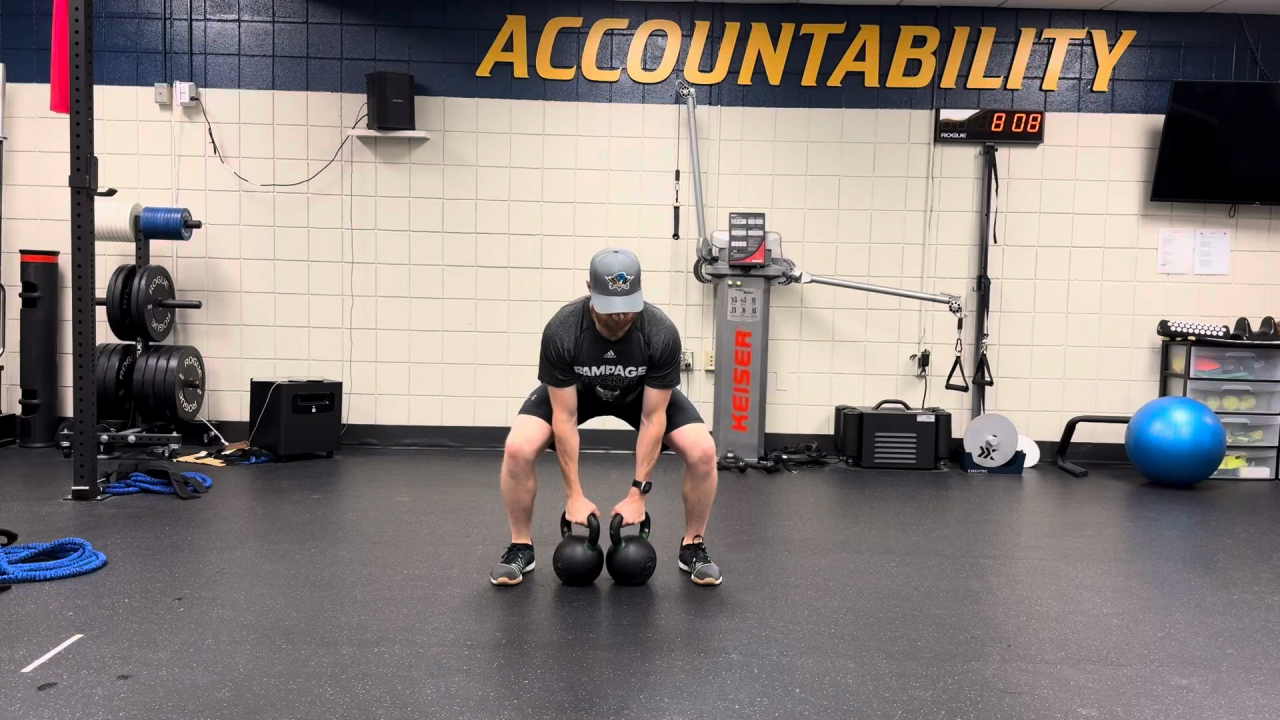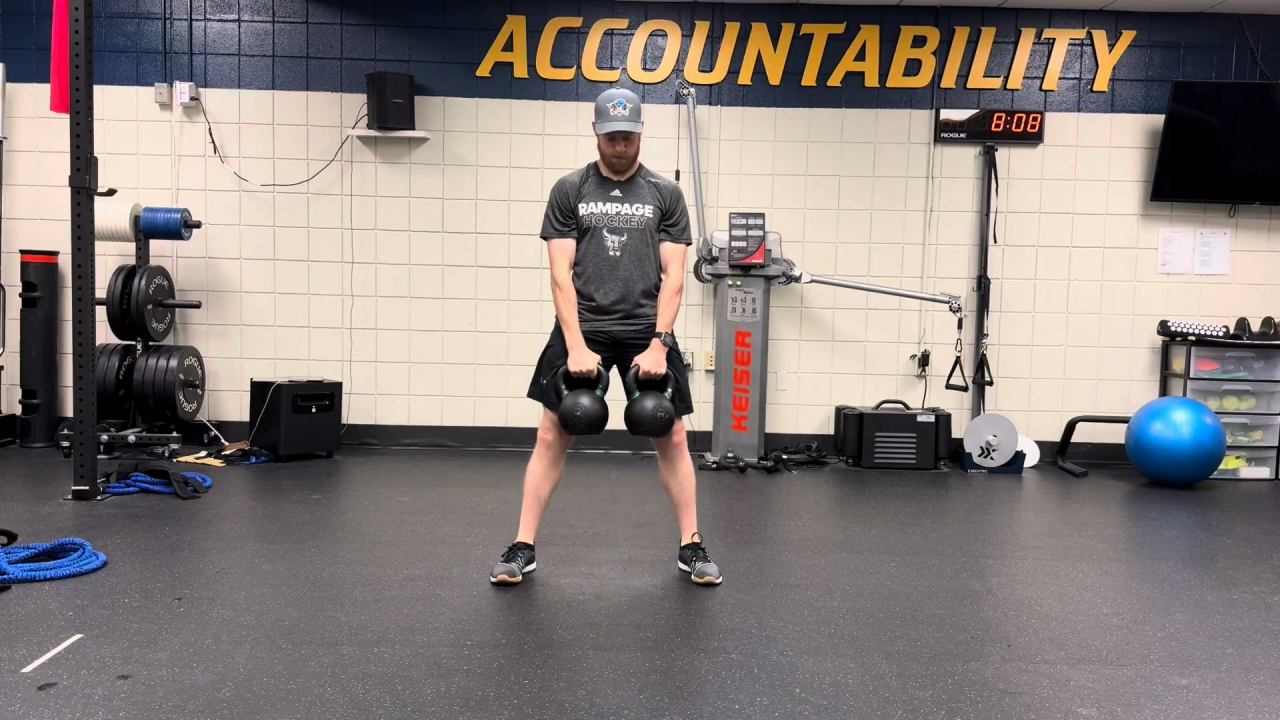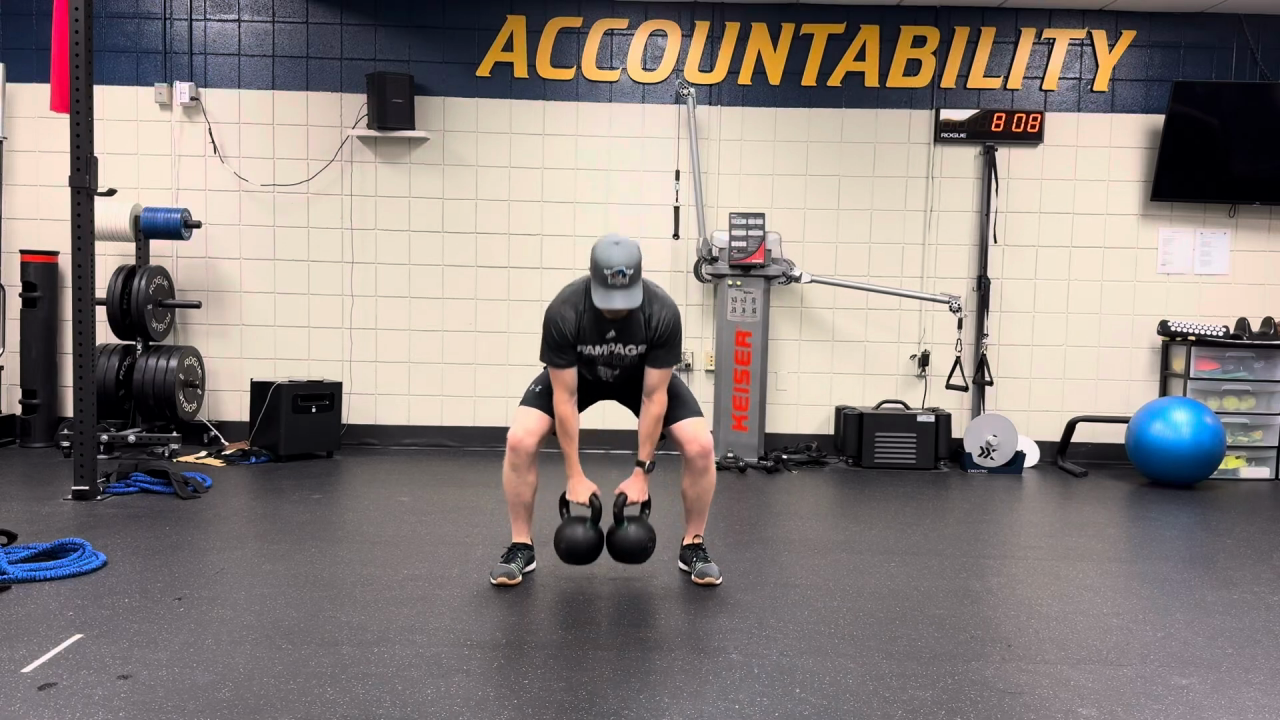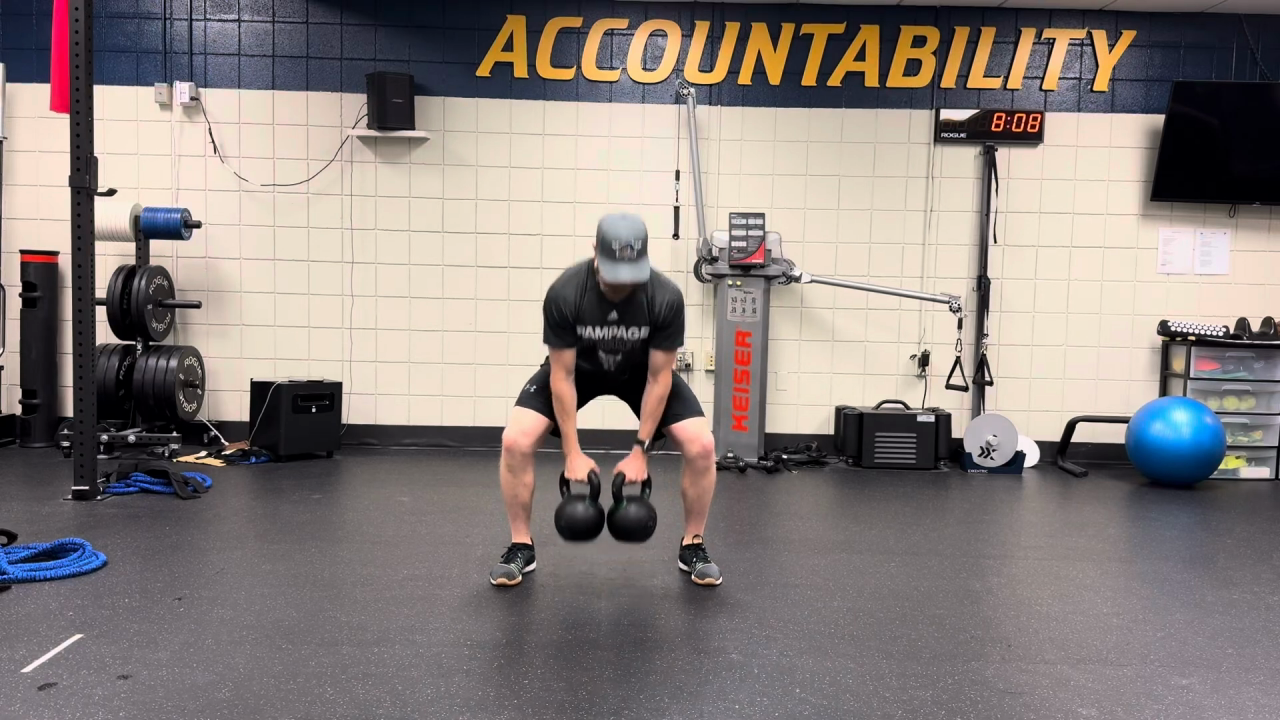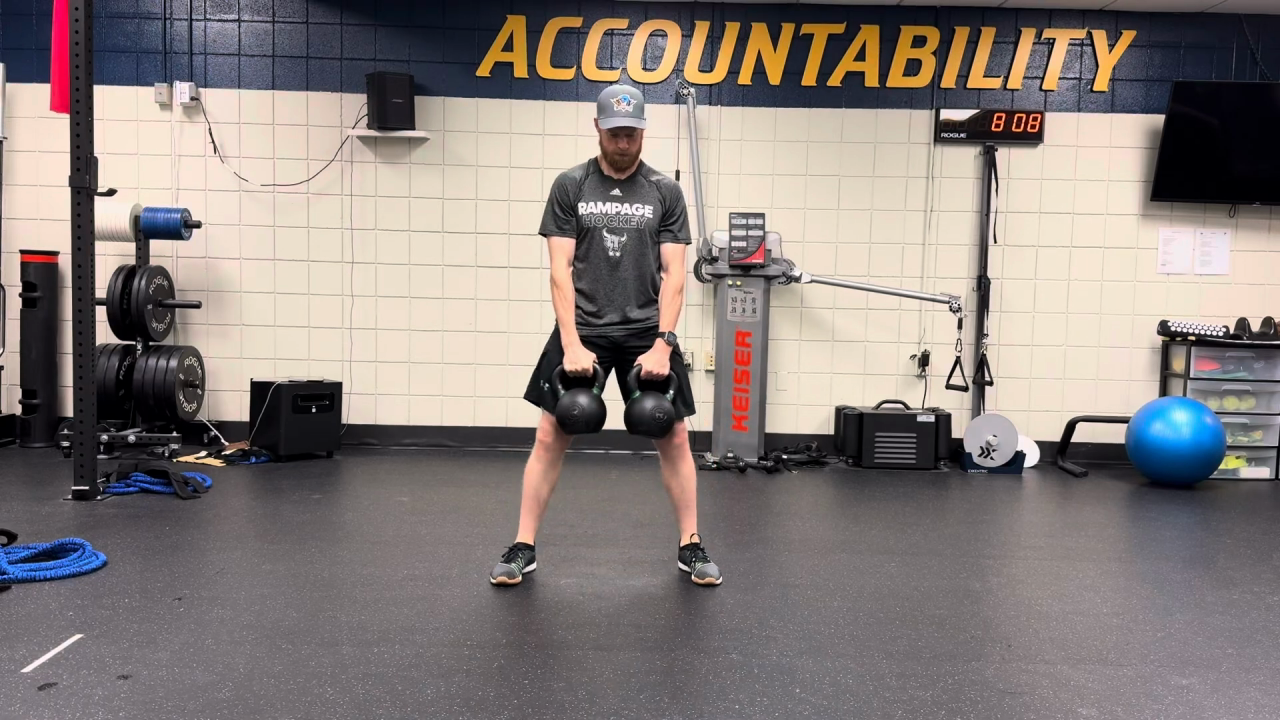
dt=1s
person 1, frame 1
left shoulder: (661, 333)
right shoulder: (561, 331)
left elbow: (653, 418)
right elbow: (564, 417)
left wrist: (637, 494)
right wrist: (575, 495)
left hip: (642, 393)
right hip: (573, 392)
left knee: (702, 451)
right knee: (518, 447)
left ankle: (693, 547)
right ankle: (520, 547)
person 1, frame 2
left shoulder: (666, 194)
right shoulder: (569, 190)
left elbow: (673, 275)
right elbow: (561, 273)
left wrist: (660, 342)
right wrist: (575, 344)
left hip: (647, 335)
right hip: (583, 332)
left knee: (672, 439)
right knee: (551, 438)
left ankle: (691, 545)
right ankle: (523, 547)
person 1, frame 3
left shoulder: (663, 312)
right shoulder: (563, 311)
left elbow: (654, 396)
right elbow: (564, 398)
left wrist: (641, 472)
right wrist: (575, 476)
left hip: (642, 379)
right hip: (577, 376)
left knee: (700, 445)
right knee: (521, 440)
left ankle: (693, 546)
right ankle: (521, 547)
person 1, frame 4
left shoulder: (666, 297)
right shoulder: (565, 292)
left elbow: (659, 377)
right elbow: (562, 377)
left wrist: (640, 451)
right wrist: (573, 454)
left hip: (641, 369)
right hip: (578, 366)
left knee: (700, 445)
right knee: (516, 441)
left ankle: (692, 547)
right ankle: (521, 547)
person 1, frame 5
left shoulder: (666, 191)
right shoulder: (570, 186)
left elbow: (673, 274)
right elbow: (561, 269)
left wrist: (663, 343)
right wrist: (571, 343)
left hip: (646, 334)
right hip: (582, 332)
left knee: (674, 439)
right knee: (550, 439)
left ankle: (690, 546)
right ankle: (523, 547)
